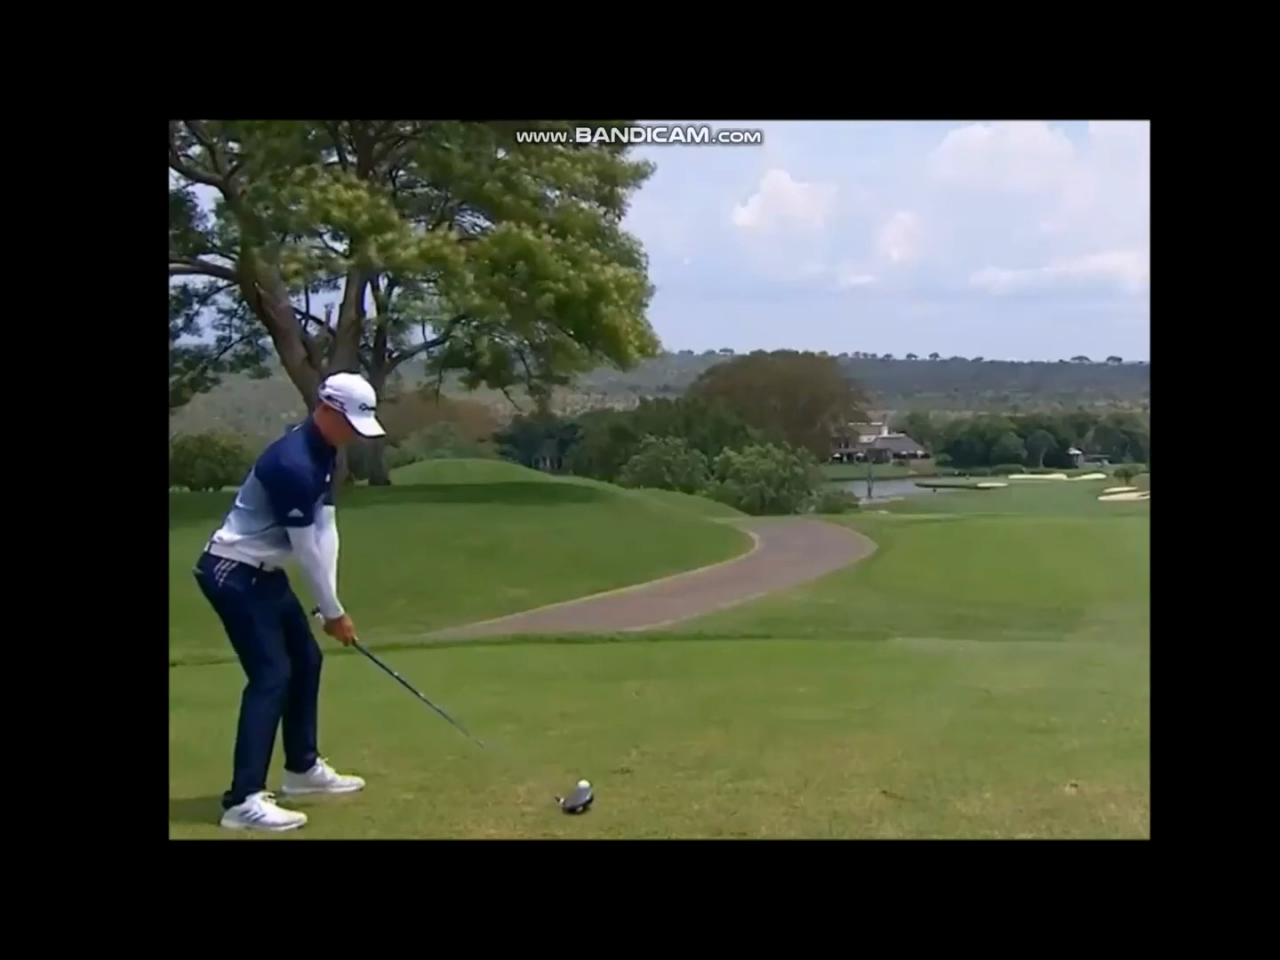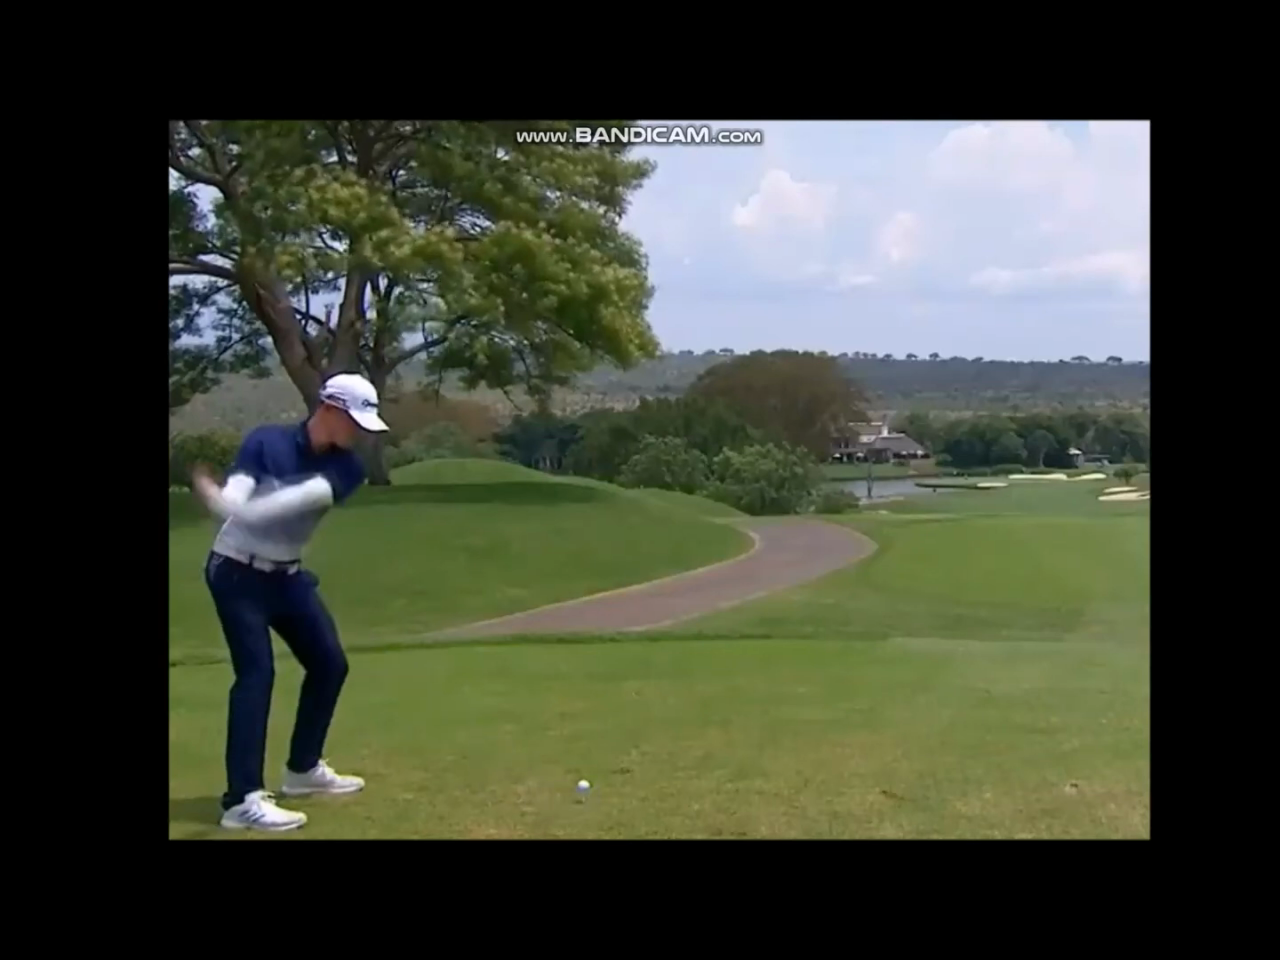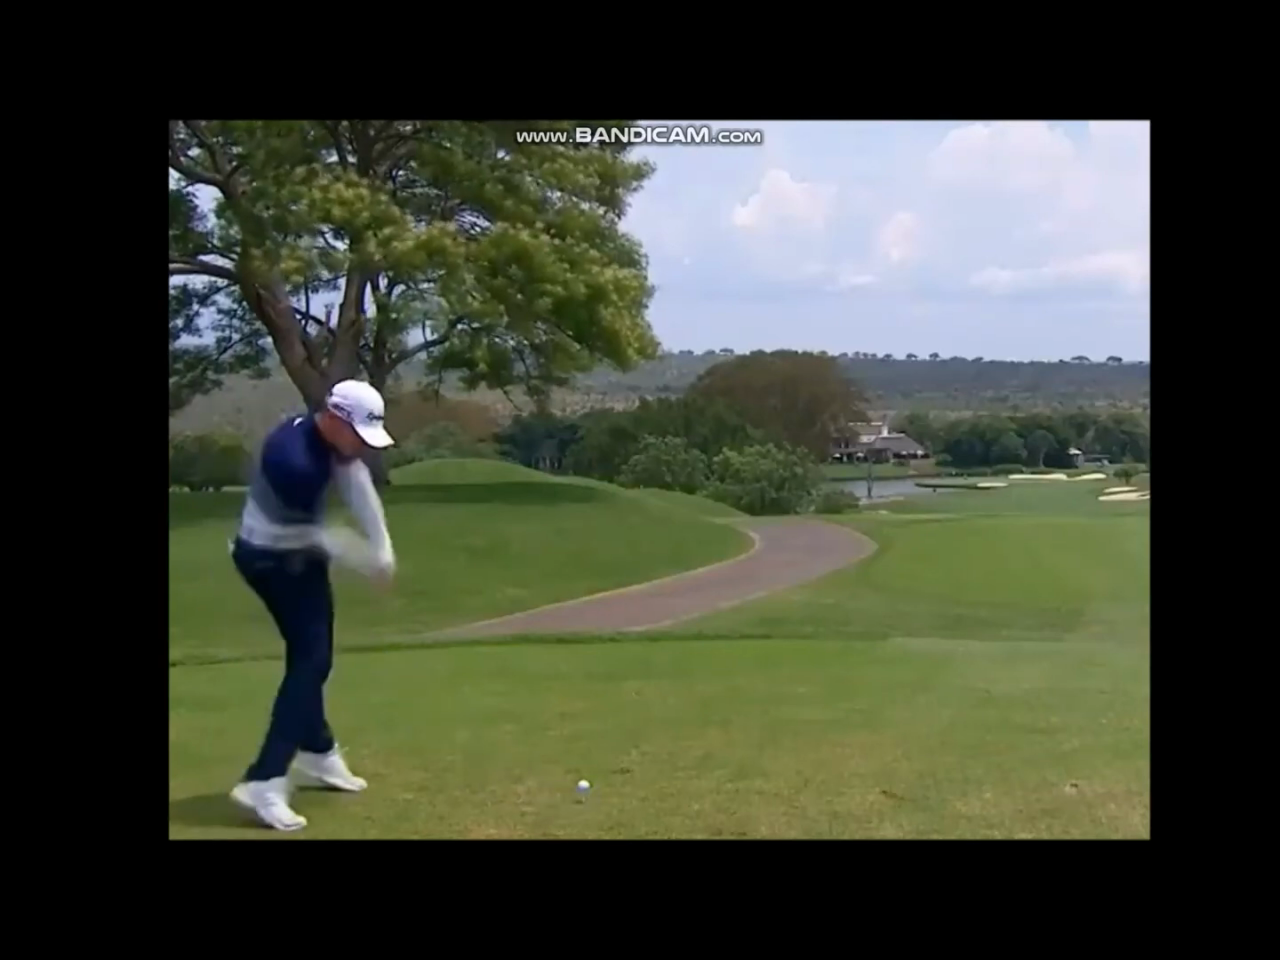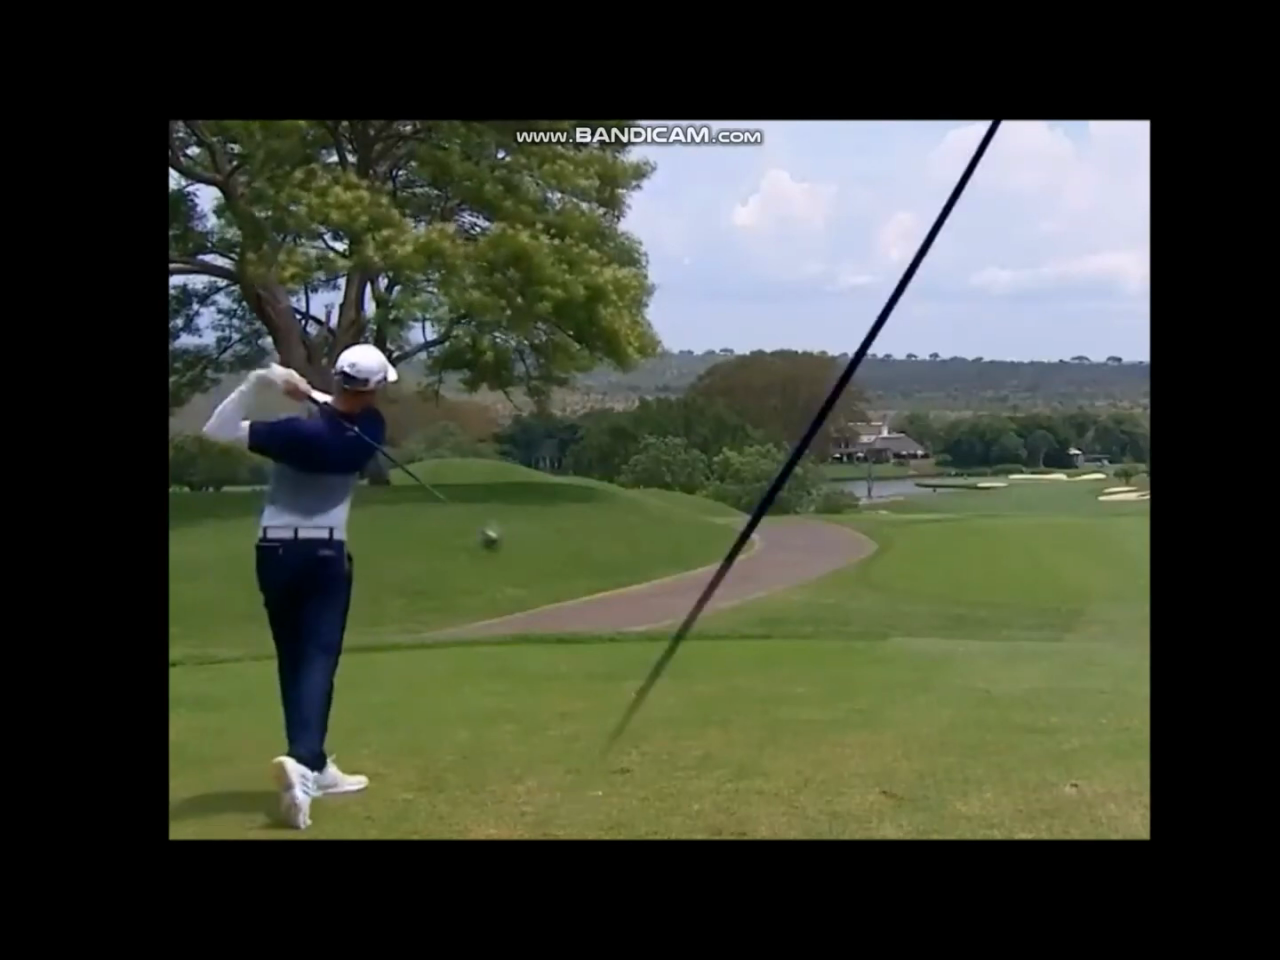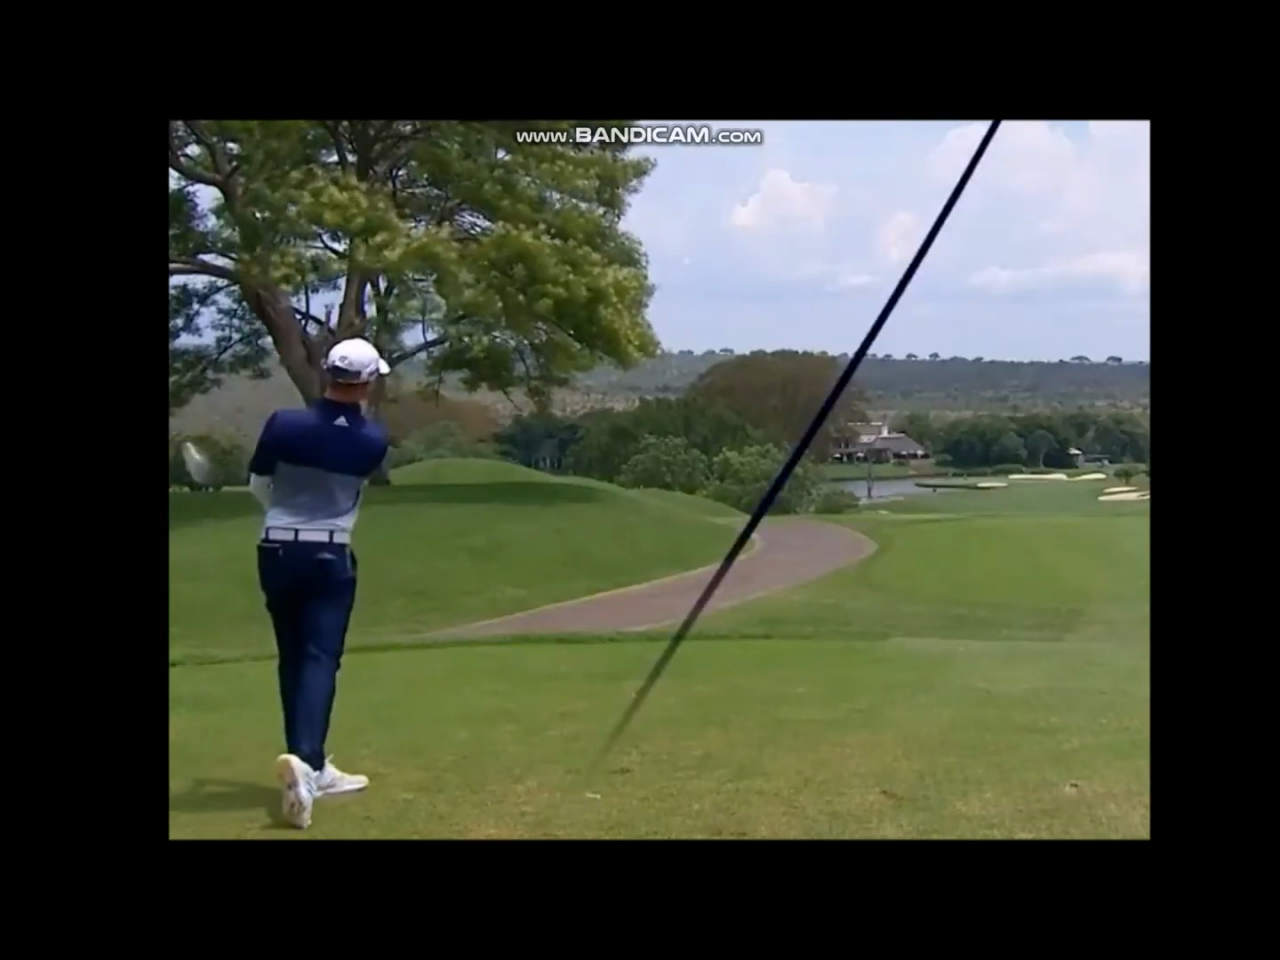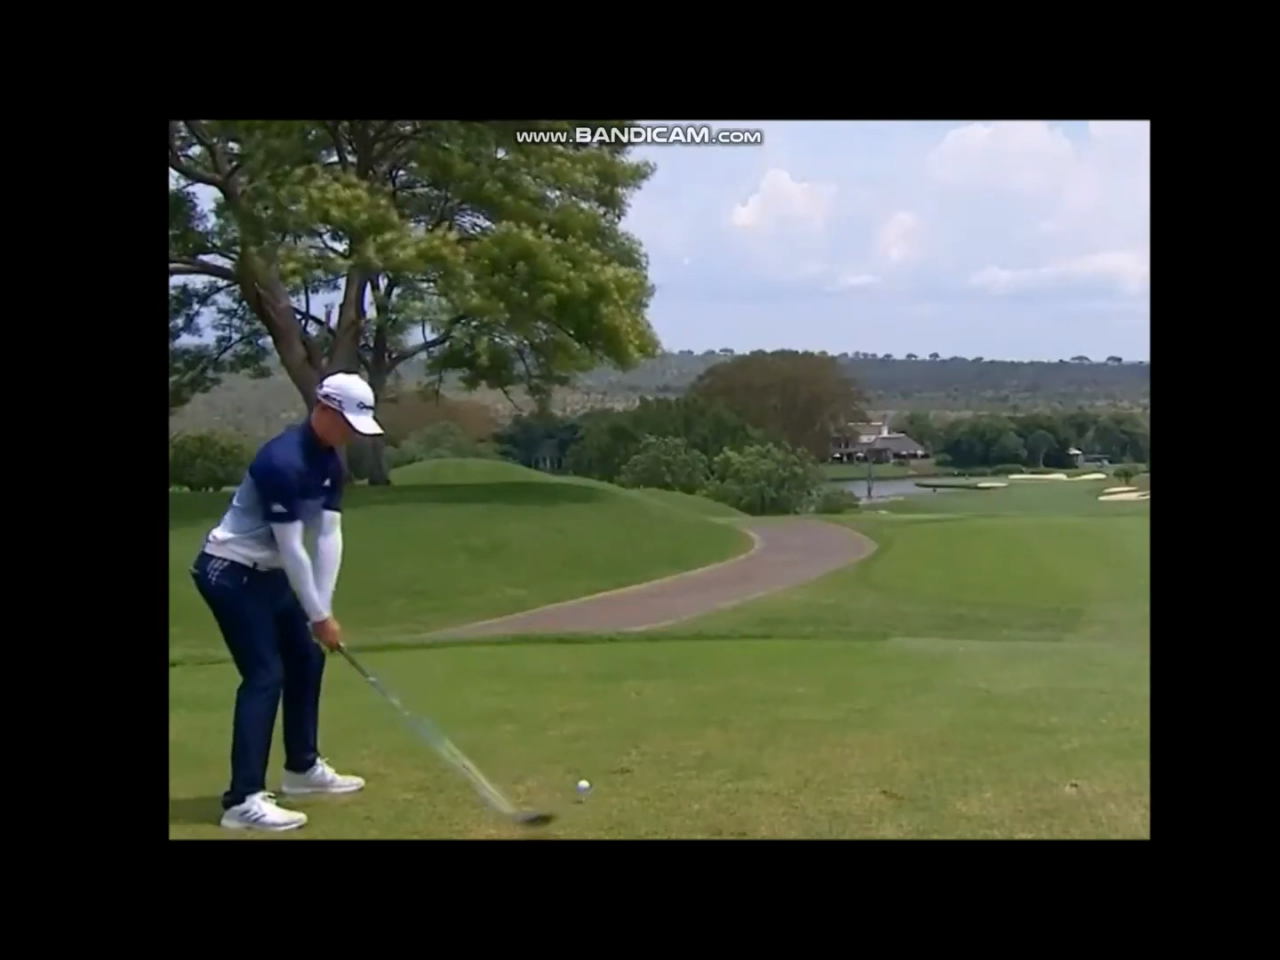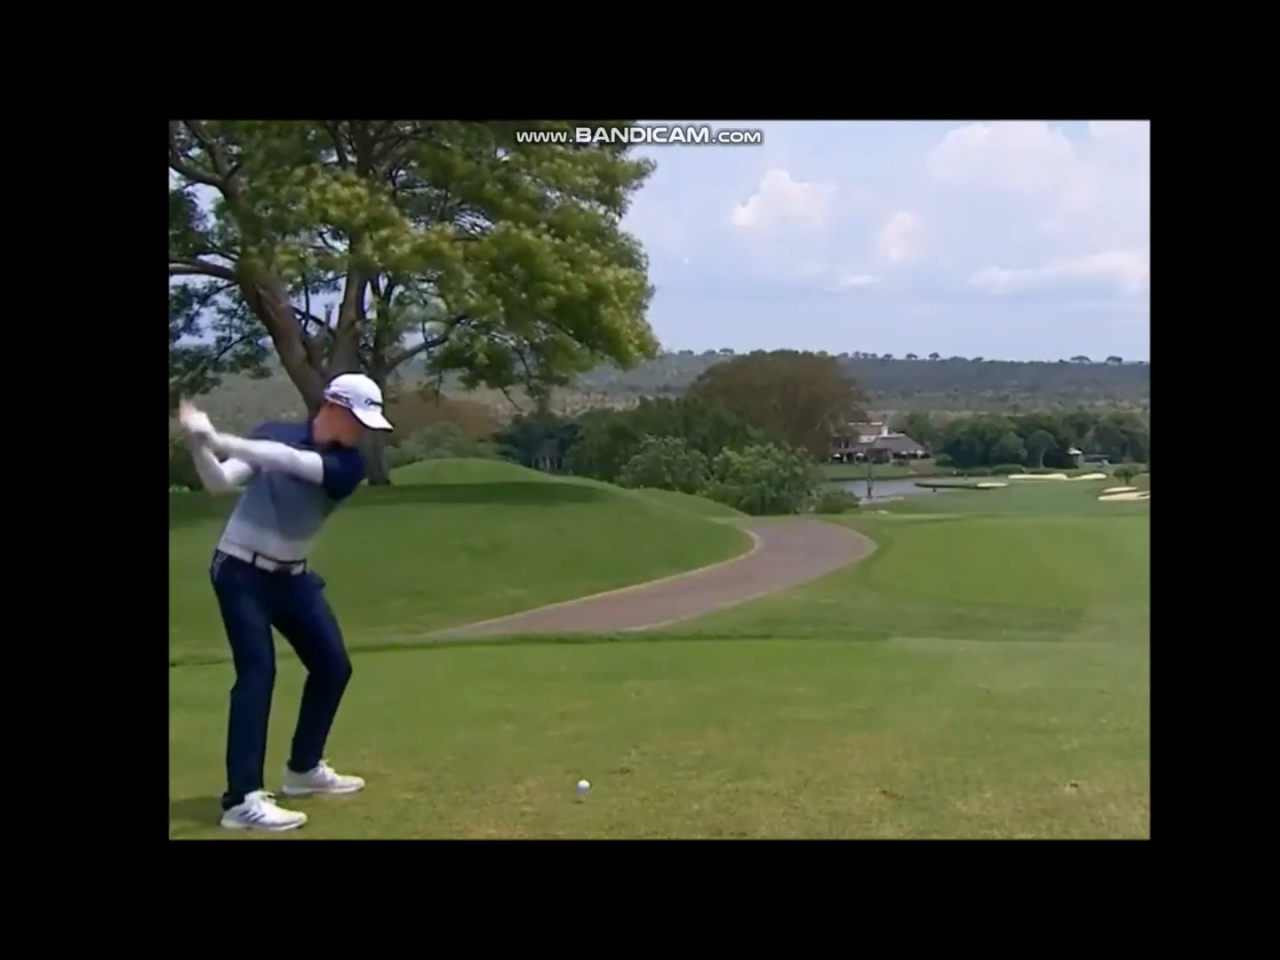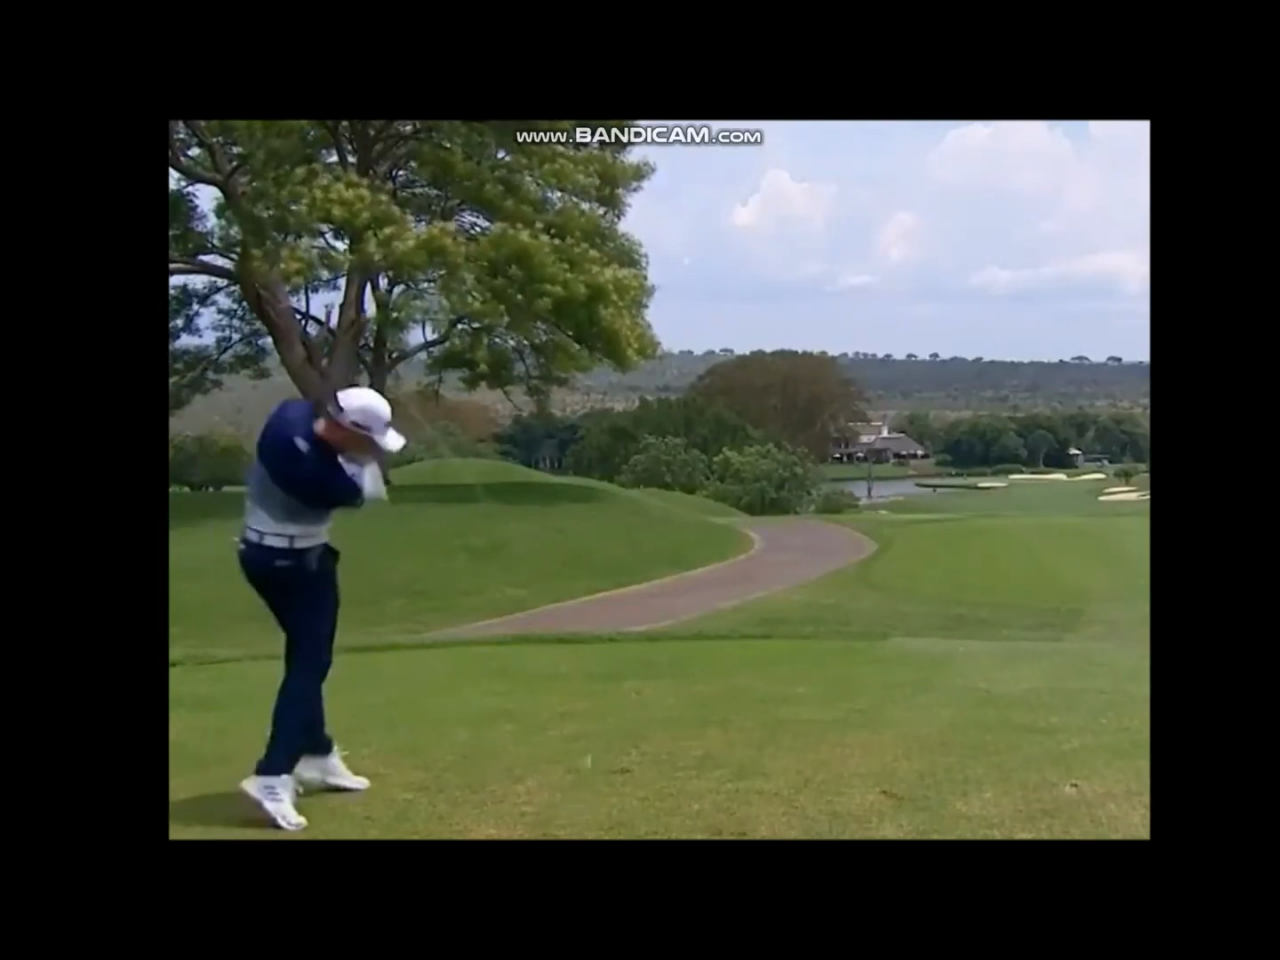
dt=0.5s
person 1, frame 1
left shoulder: (323, 456)
right shoulder: (292, 464)
left elbow: (326, 532)
right elbow: (306, 549)
left wrist: (330, 598)
right wrist: (333, 611)
left hip: (263, 572)
right hip: (233, 572)
left knee: (306, 660)
right knee: (271, 675)
left ankle: (303, 767)
right ankle: (243, 799)
person 1, frame 2
left shoulder: (346, 468)
right shoulder: (266, 438)
left elbow: (304, 496)
right elbow: (234, 492)
left wrist: (238, 507)
right wrist: (221, 499)
left hip: (287, 574)
right hip: (236, 572)
left knee: (329, 664)
right knee: (256, 674)
left ankle: (304, 768)
right ankle: (242, 799)
person 1, frame 3
left shoulder: (334, 439)
right shoulder: (292, 458)
left elbow: (361, 489)
right elbow: (318, 536)
left wrist: (381, 545)
right wrist: (368, 562)
left hip: (291, 557)
right hip: (275, 558)
left knee: (311, 655)
right knee: (309, 661)
left ankle: (315, 753)
right ankle: (264, 782)
person 1, frame 4
left shoulder: (297, 430)
right shoulder: (370, 431)
left elbow: (217, 430)
right elbow: (340, 414)
left wrist: (259, 380)
right wrist: (302, 388)
left hip: (275, 554)
right hip: (326, 557)
left knee: (293, 660)
right knee: (318, 659)
left ankle: (313, 766)
right ankle: (303, 760)
person 1, frame 5
left shoulder: (284, 425)
right shoulder: (374, 441)
left elbow: (260, 490)
left hip: (278, 553)
right hip: (330, 558)
left knee: (294, 658)
right knee: (320, 659)
left ankle: (309, 766)
right ankle: (305, 761)
person 1, frame 6
left shoulder: (331, 464)
right shoulder: (281, 459)
left elbow: (329, 537)
right elbow: (290, 547)
left wrist: (324, 608)
right wrist: (320, 614)
left hip: (268, 574)
right hip: (229, 571)
left knee: (306, 658)
right knee: (264, 675)
left ankle: (303, 767)
right ankle: (243, 800)
person 1, frame 7
left shoulder: (348, 465)
right shoulder: (272, 434)
left elbow: (289, 461)
right elbow: (220, 478)
left wrist: (215, 438)
right wrist: (201, 443)
left hip: (293, 575)
right hip: (240, 571)
left knee: (333, 666)
right knee: (257, 673)
left ankle: (304, 768)
right ankle: (242, 799)
person 1, frame 8
left shoulder: (284, 421)
right shoulder: (339, 478)
right elbow: (368, 490)
left hip: (257, 556)
right hip: (300, 562)
left knee: (304, 659)
right knee: (308, 664)
left ankle: (315, 756)
right ankle: (272, 779)
